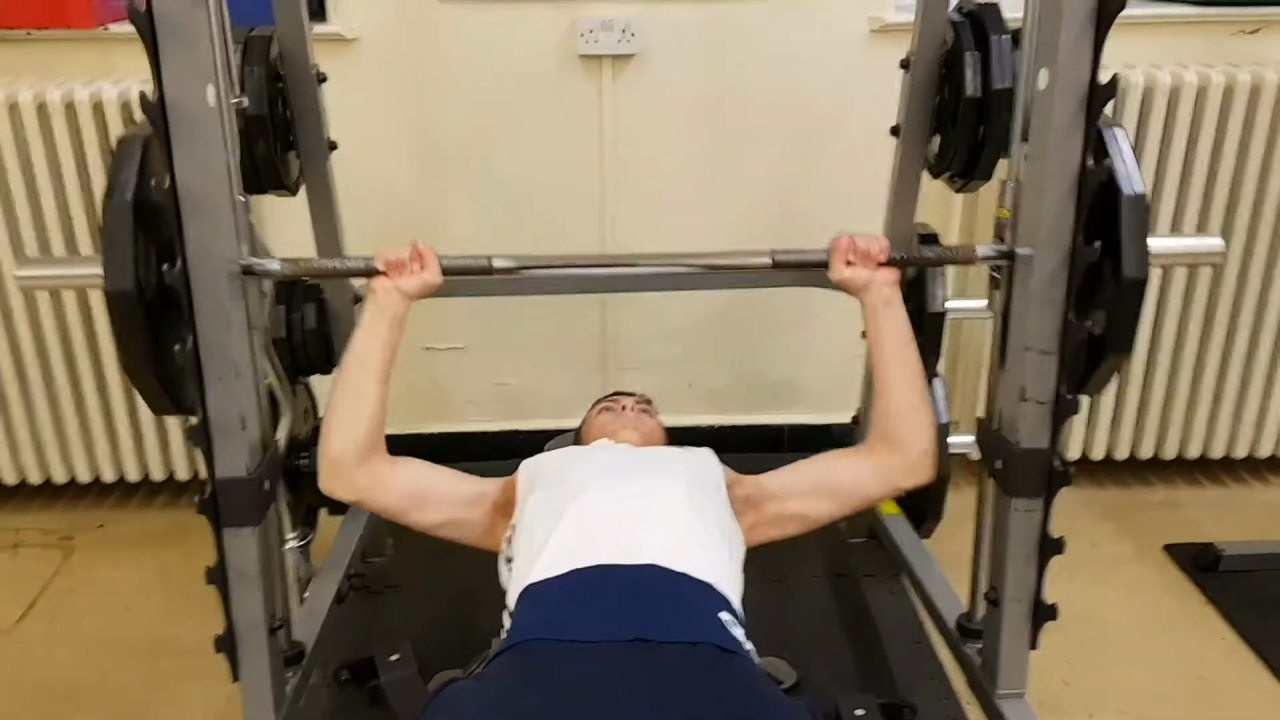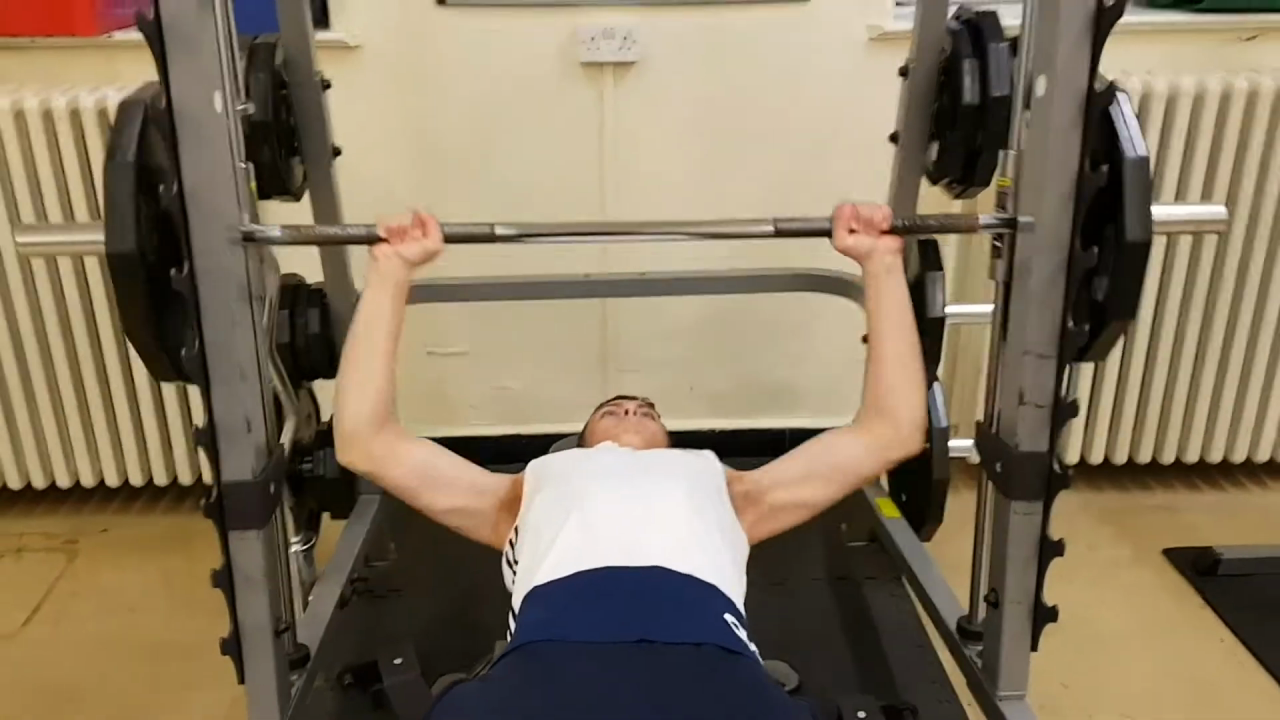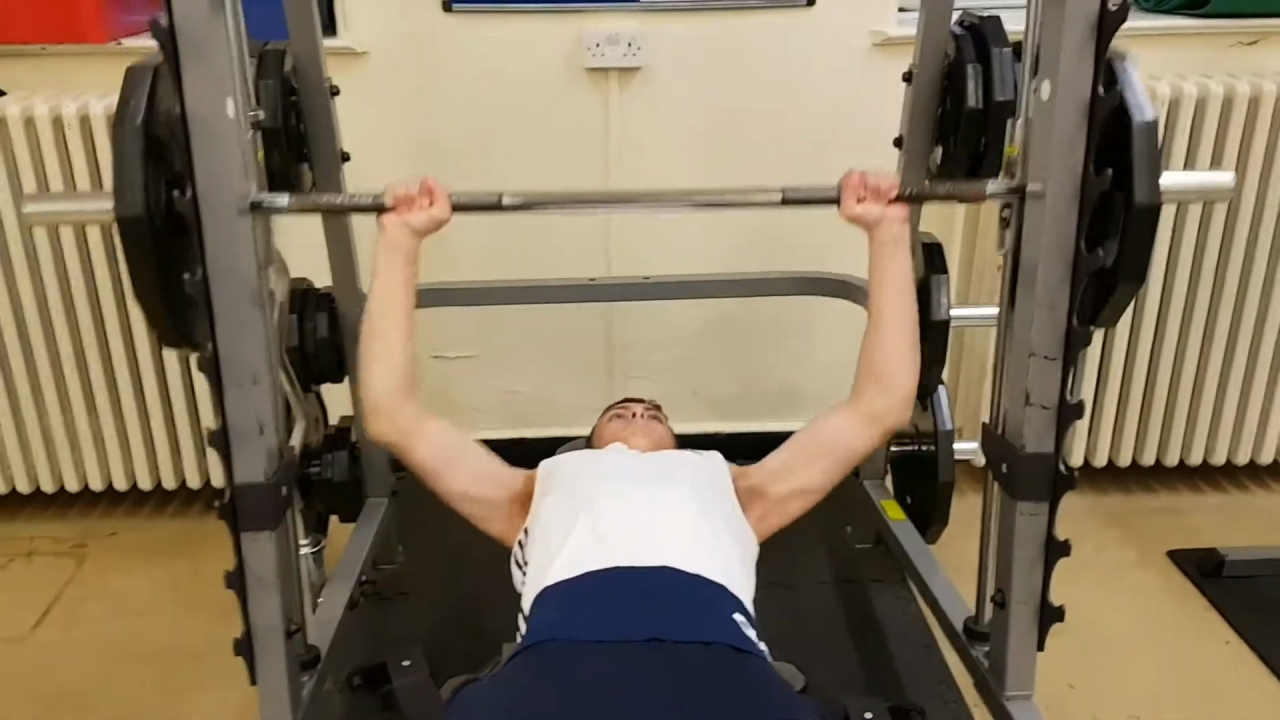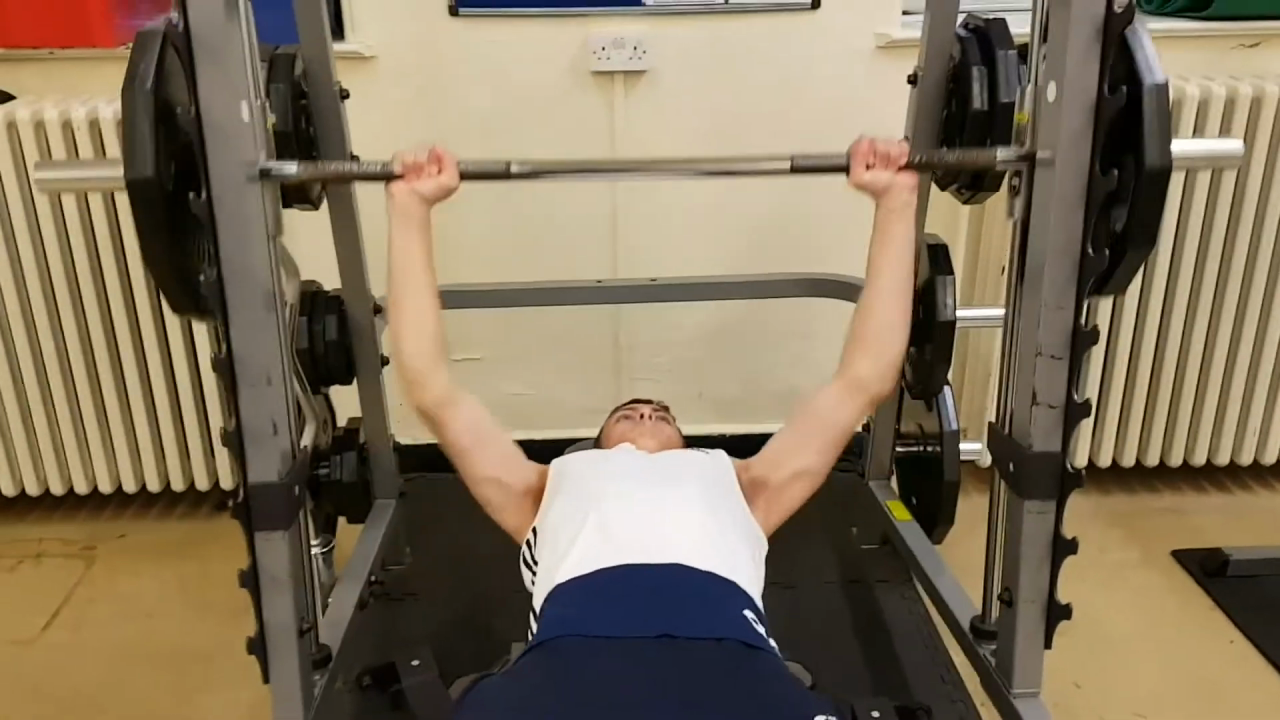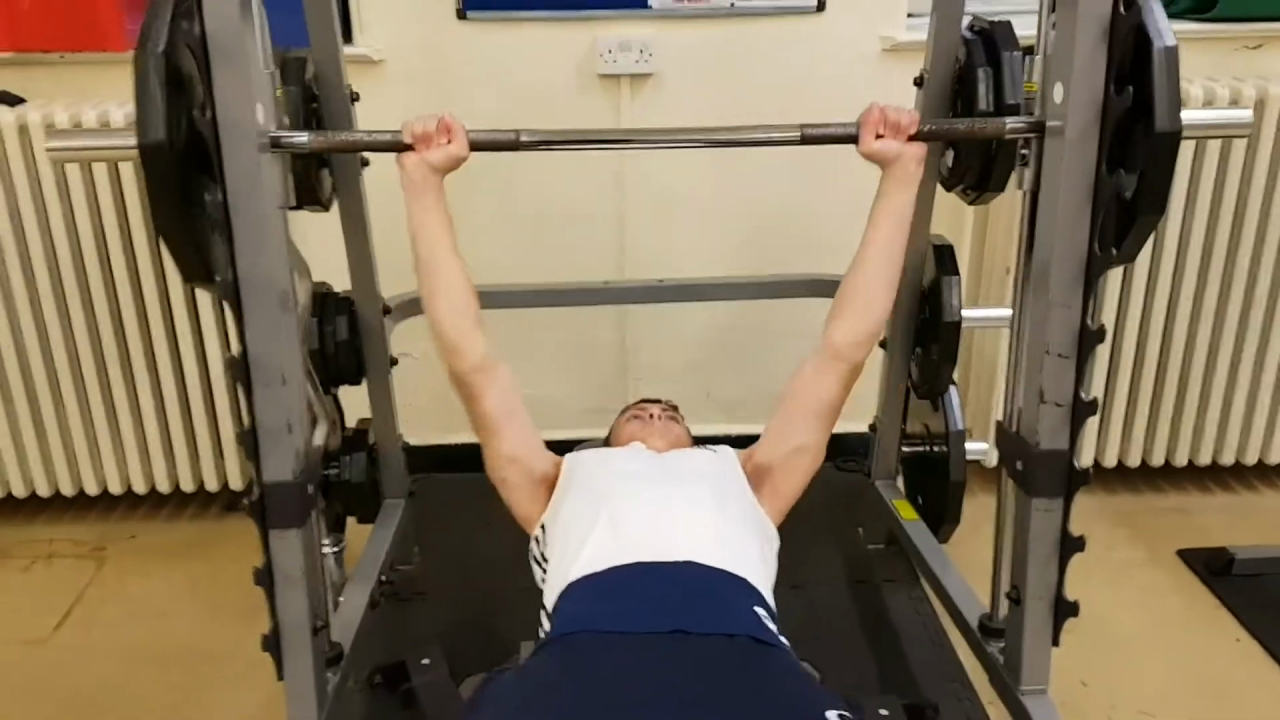
dt=0.1s
person 1, frame 1
left shoulder: (718, 486)
right shoulder: (530, 485)
left elbow: (904, 458)
right elbow: (348, 470)
left wrist: (878, 296)
right wrist: (388, 304)
left hip: (703, 665)
right hip: (546, 661)
person 1, frame 2
left shoulder: (719, 486)
right shoulder: (533, 488)
left elbow: (893, 430)
right elbow: (366, 440)
left wrist: (881, 261)
right wrist: (391, 270)
left hip: (706, 663)
right hip: (553, 662)
person 1, frame 3
left shoulder: (727, 487)
right shoulder: (540, 490)
left elbow: (883, 402)
right elbow: (390, 412)
left wrist: (886, 232)
right wrist: (400, 241)
left hip: (716, 660)
person 1, frame 4
left shoulder: (737, 487)
right shoulder: (548, 492)
left elbow: (866, 375)
right elbow: (428, 384)
left wrist: (895, 201)
right wrist: (411, 207)
person 1, frame 5
left shoulder: (745, 480)
right shoulder: (561, 485)
left elbow: (843, 346)
left wrist: (900, 170)
right wrist: (424, 177)
left hip: (738, 652)
